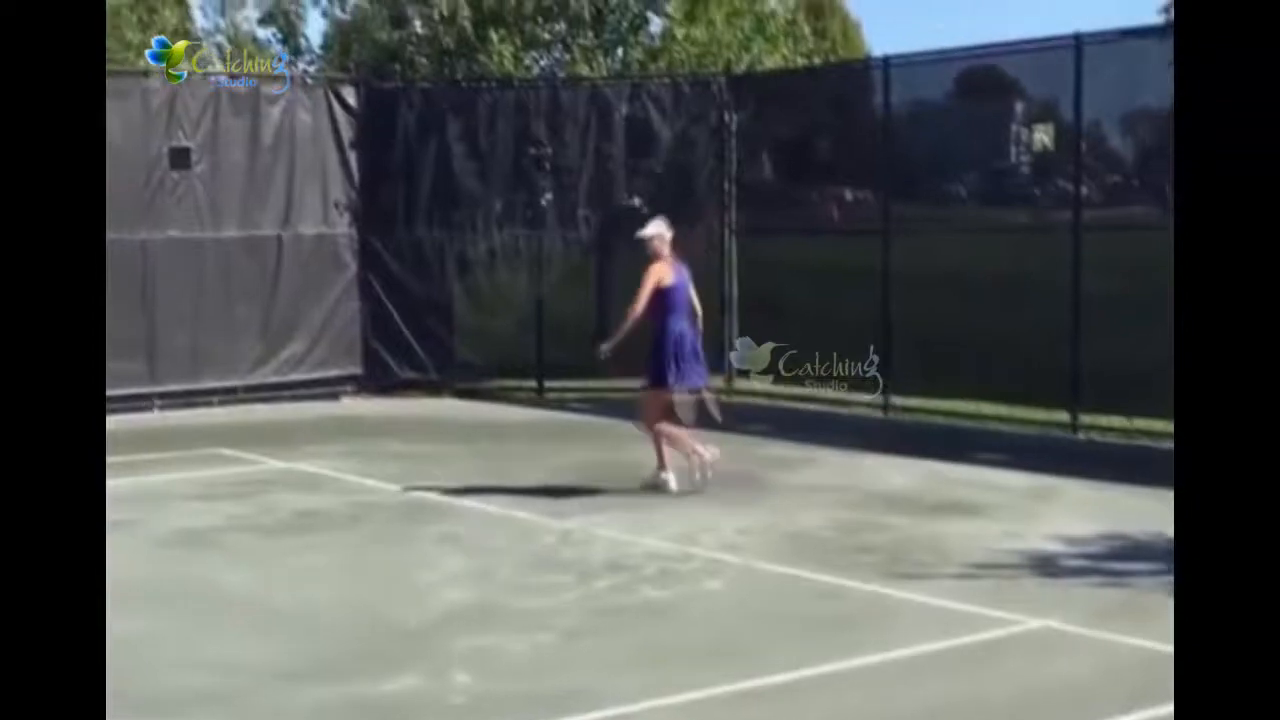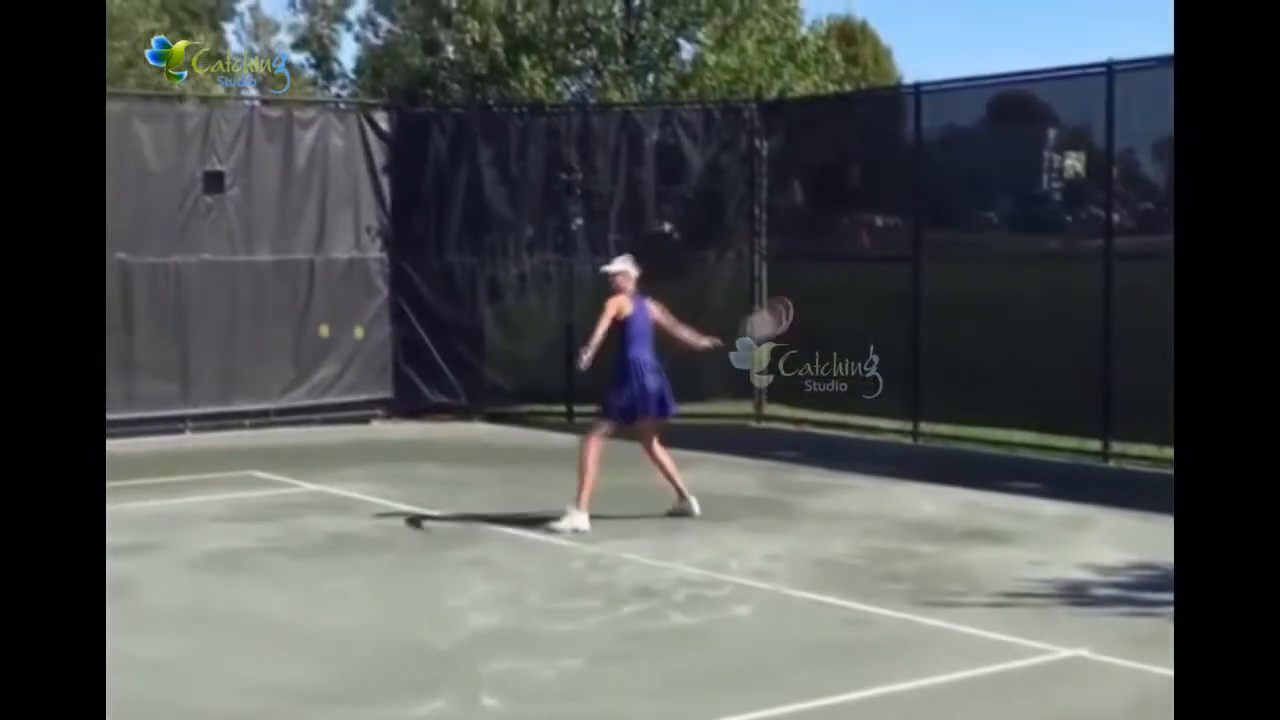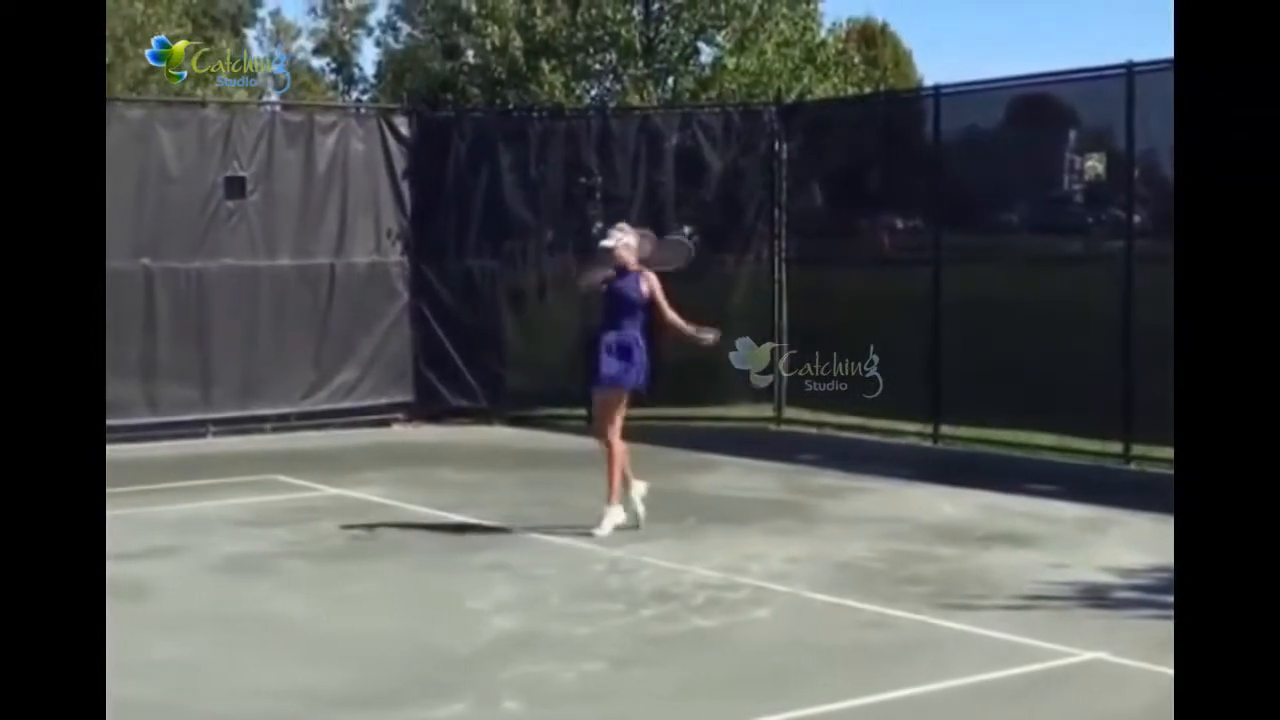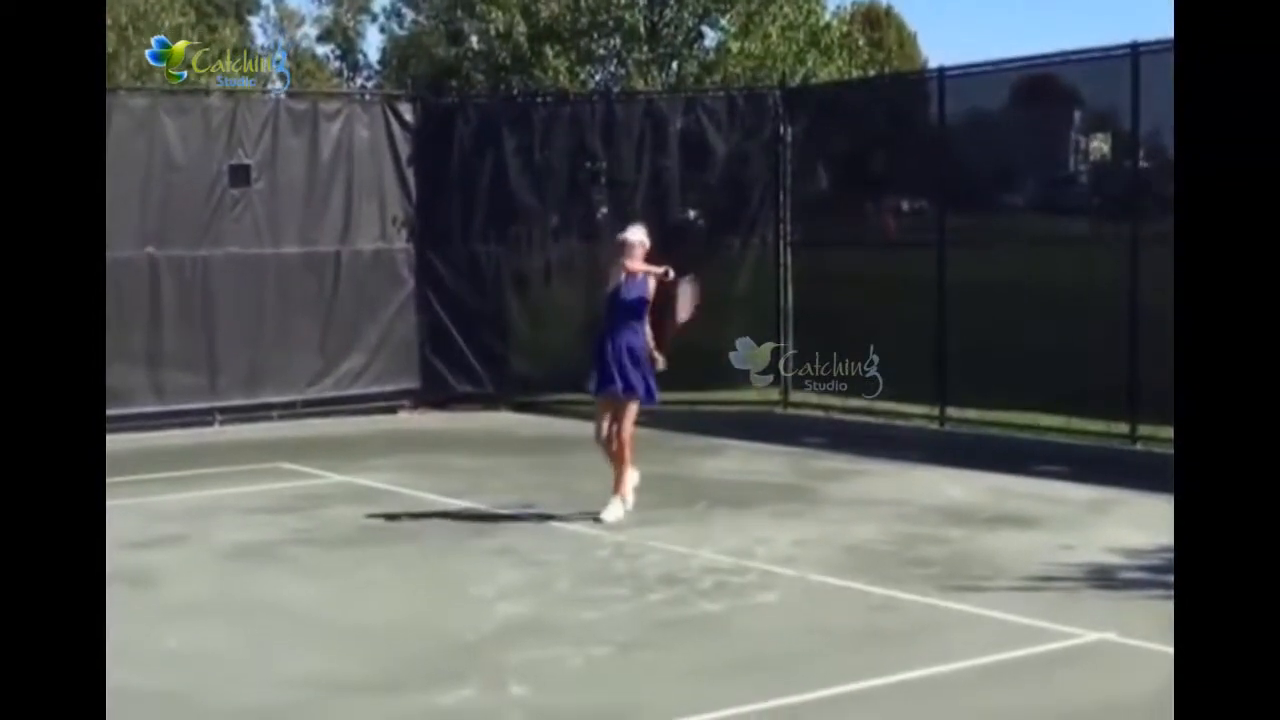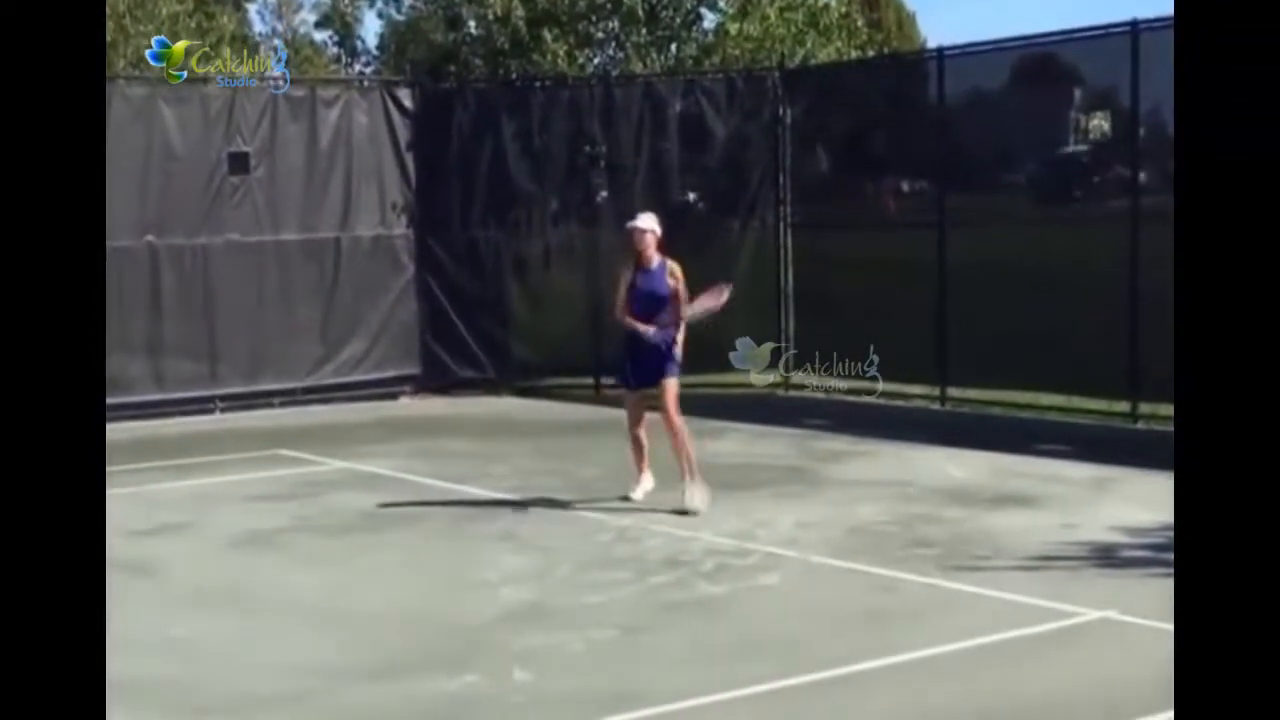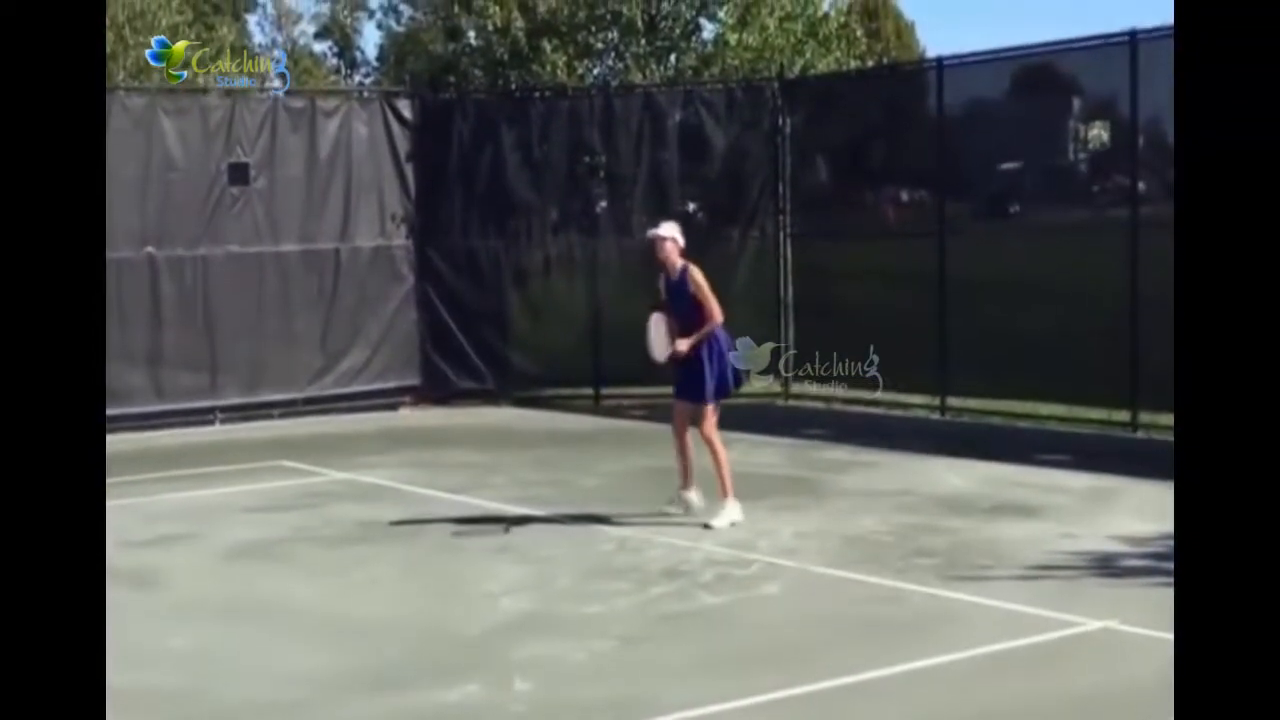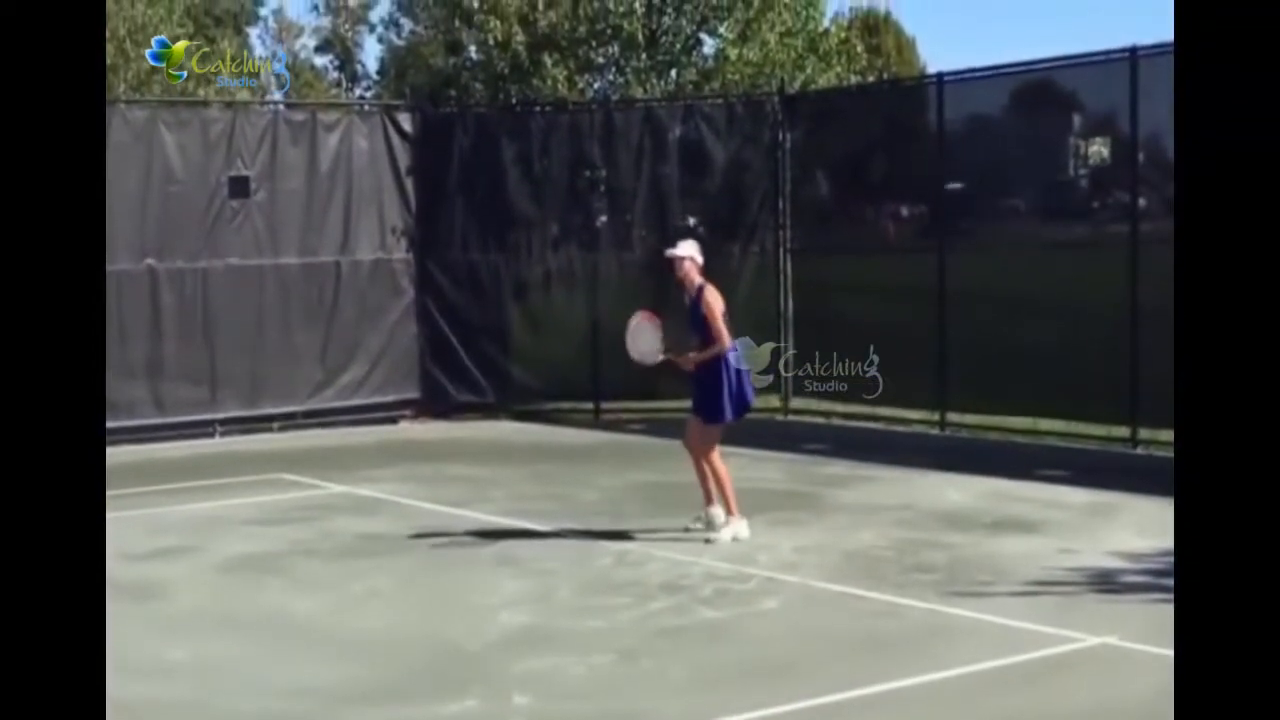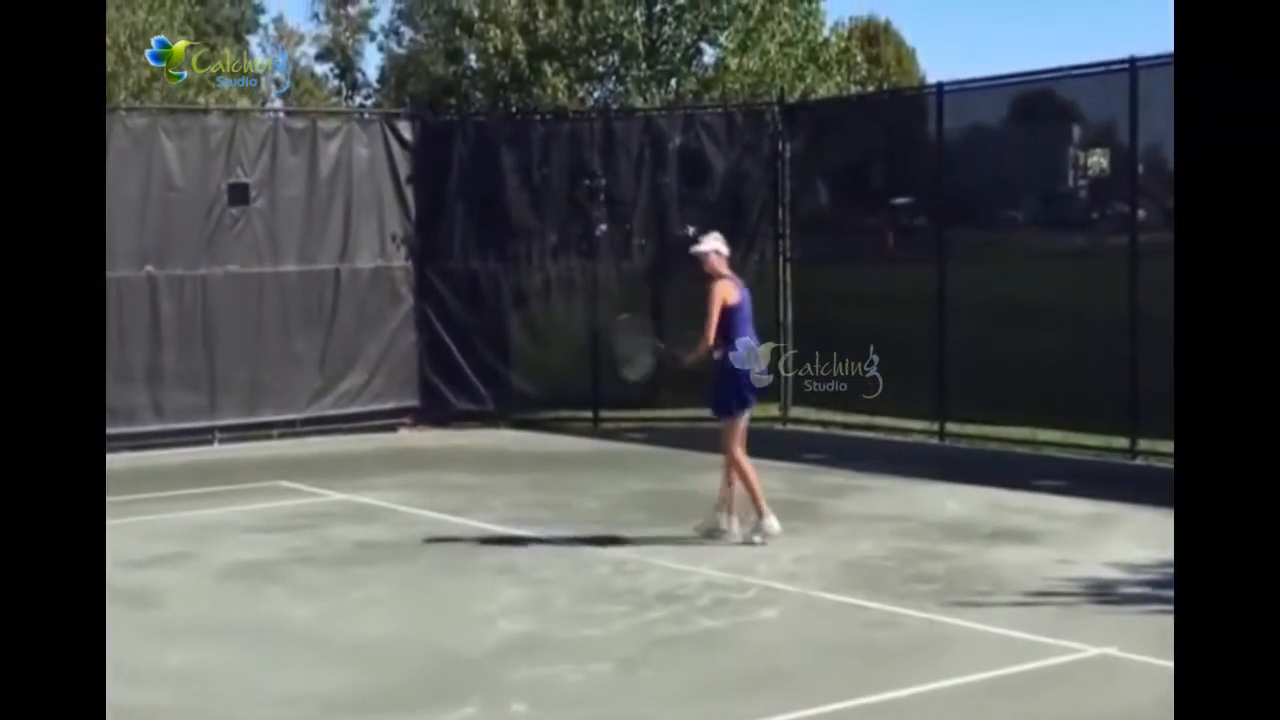
dt=0.4s
person 1, frame 1
left shoulder: (657, 269)
right shoulder: (681, 268)
left elbow: (637, 309)
right elbow: (696, 308)
left wrist: (613, 340)
right wrist: (698, 339)
left hip: (670, 343)
right hip: (685, 340)
left knee: (652, 420)
right knee: (656, 412)
left ankle: (699, 451)
right ankle: (665, 472)
person 1, frame 2
left shoulder: (616, 301)
right shoulder: (648, 304)
left elbow: (602, 325)
right elbow: (675, 327)
left wrist: (588, 351)
right wrist: (702, 341)
left hip: (630, 374)
right hip: (651, 374)
left knee: (592, 440)
right knee: (651, 443)
left ankle: (579, 513)
right ankle: (686, 498)
person 1, frame 3
left shoulder: (648, 278)
right shoulder: (612, 274)
left elbow: (667, 315)
right elbow: (587, 283)
left wrist: (696, 334)
right wrist: (603, 276)
left hip: (629, 351)
right hip: (606, 349)
left knee: (611, 430)
right knee: (602, 429)
left ankle: (613, 507)
right ankle: (630, 486)
person 1, frame 4
left shoulder: (650, 283)
right shoulder: (619, 268)
right elbow: (627, 265)
left wrist: (653, 352)
right wrist: (660, 271)
left hip: (635, 356)
right hip: (610, 354)
left knee: (623, 431)
right knee: (602, 434)
left ankle: (618, 497)
right ankle: (627, 476)
person 1, frame 5
left shoulder: (671, 269)
right shoulder: (629, 270)
left elbow: (683, 309)
right elbow: (619, 311)
left wrist: (679, 338)
right wrist: (640, 328)
left hip: (664, 346)
right hip: (637, 346)
left knee: (669, 411)
right knee: (635, 419)
left ankle: (692, 481)
right ankle: (644, 475)
person 1, frame 6
left shoulder: (692, 274)
right shoulder: (663, 279)
left elbow: (717, 317)
left wrist: (690, 342)
right wrist: (674, 342)
left hip: (710, 352)
right hip: (689, 356)
left knee: (707, 430)
right knee: (679, 426)
left ankle: (730, 503)
right ankle: (688, 491)
person 1, frame 7
left shoulder: (708, 295)
right shoulder: (689, 296)
left elbow: (724, 343)
left wrist: (694, 358)
right wrist: (692, 358)
left hip: (724, 373)
right hip: (710, 374)
left knee: (709, 450)
right knee: (691, 441)
left ankle: (736, 521)
right ankle: (713, 509)
person 1, frame 8
left shoulder: (719, 286)
right shoulder: (736, 284)
left elbow: (709, 337)
left wrist: (694, 356)
right wrist: (719, 352)
left hip: (736, 367)
right hip: (747, 364)
left knee: (733, 448)
right knee: (732, 445)
left ankle: (765, 517)
right ankle: (723, 516)
